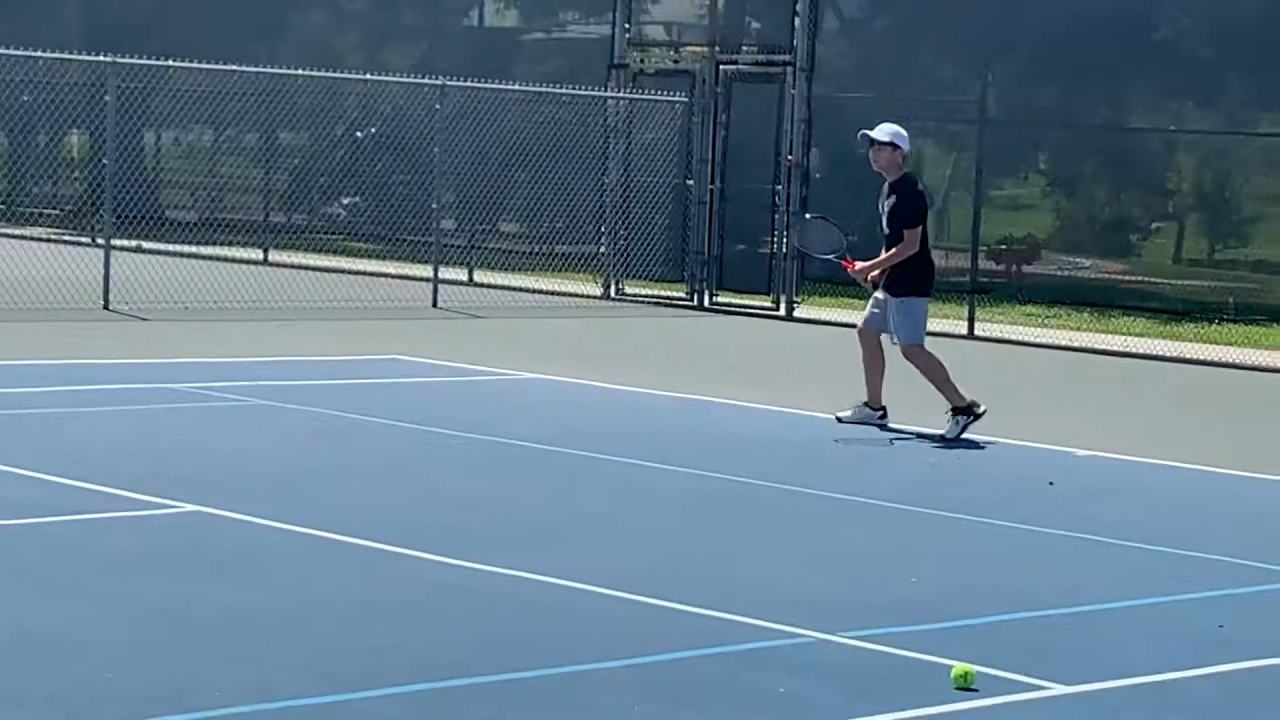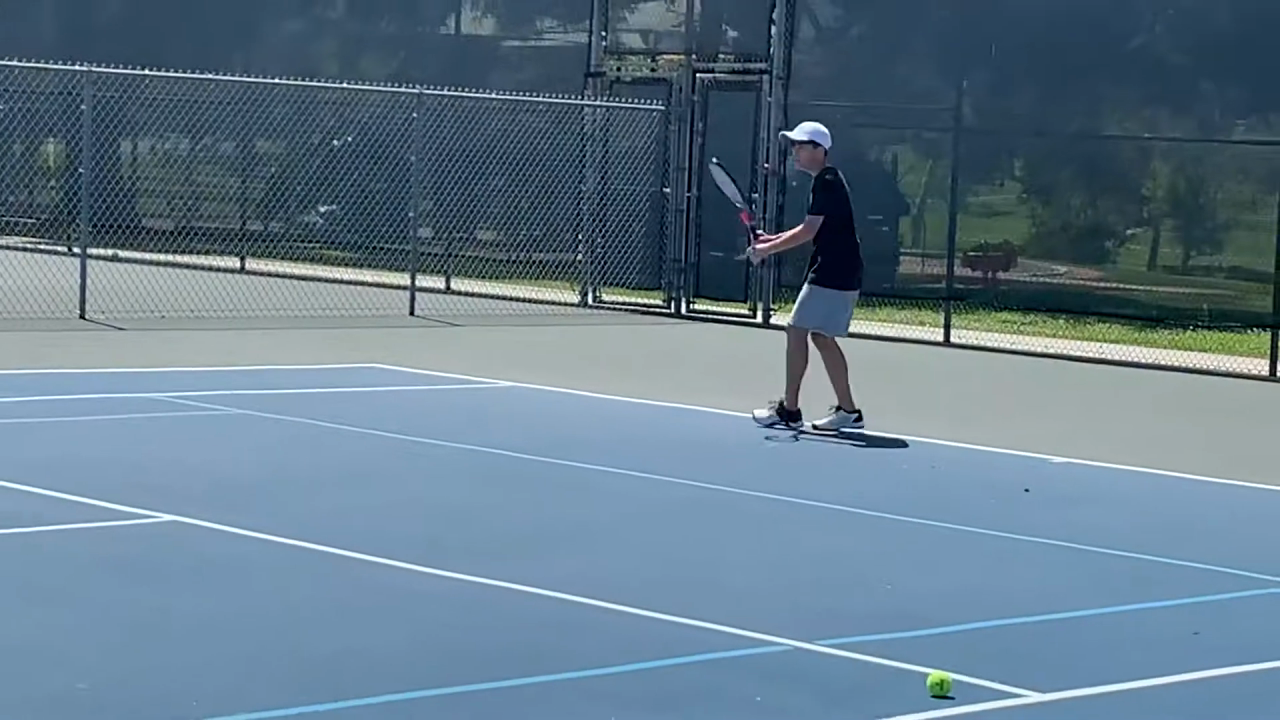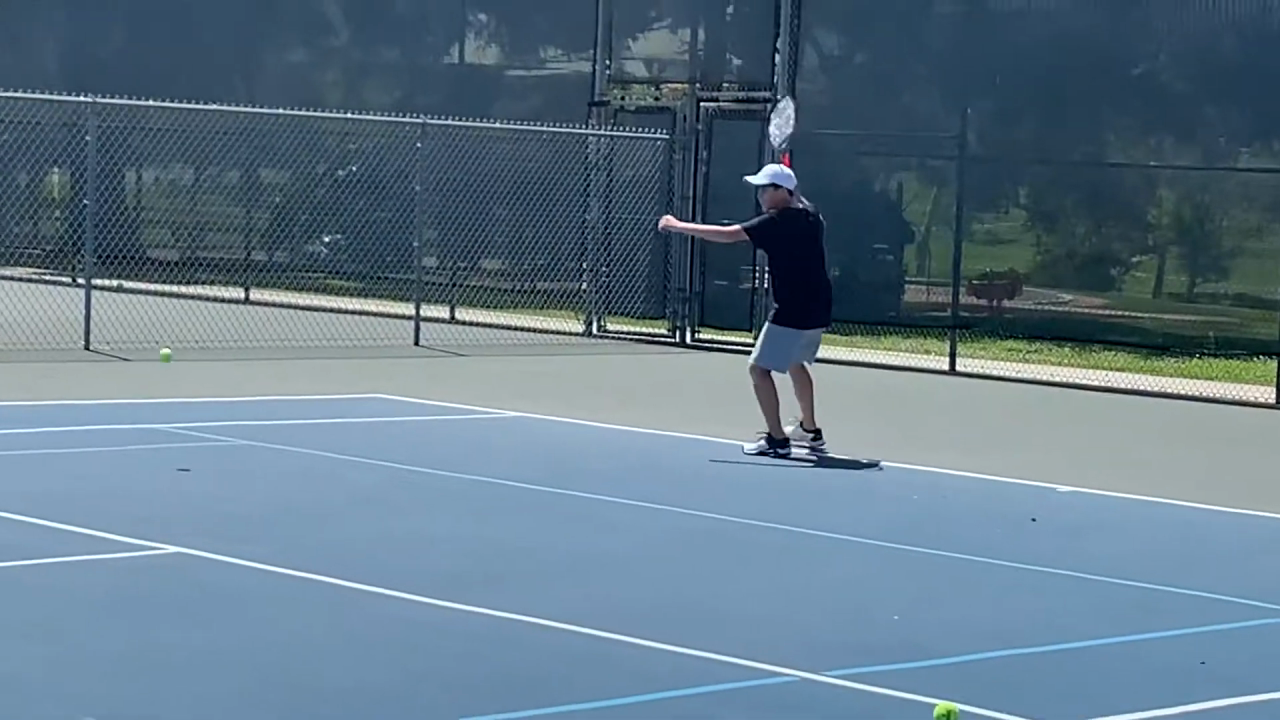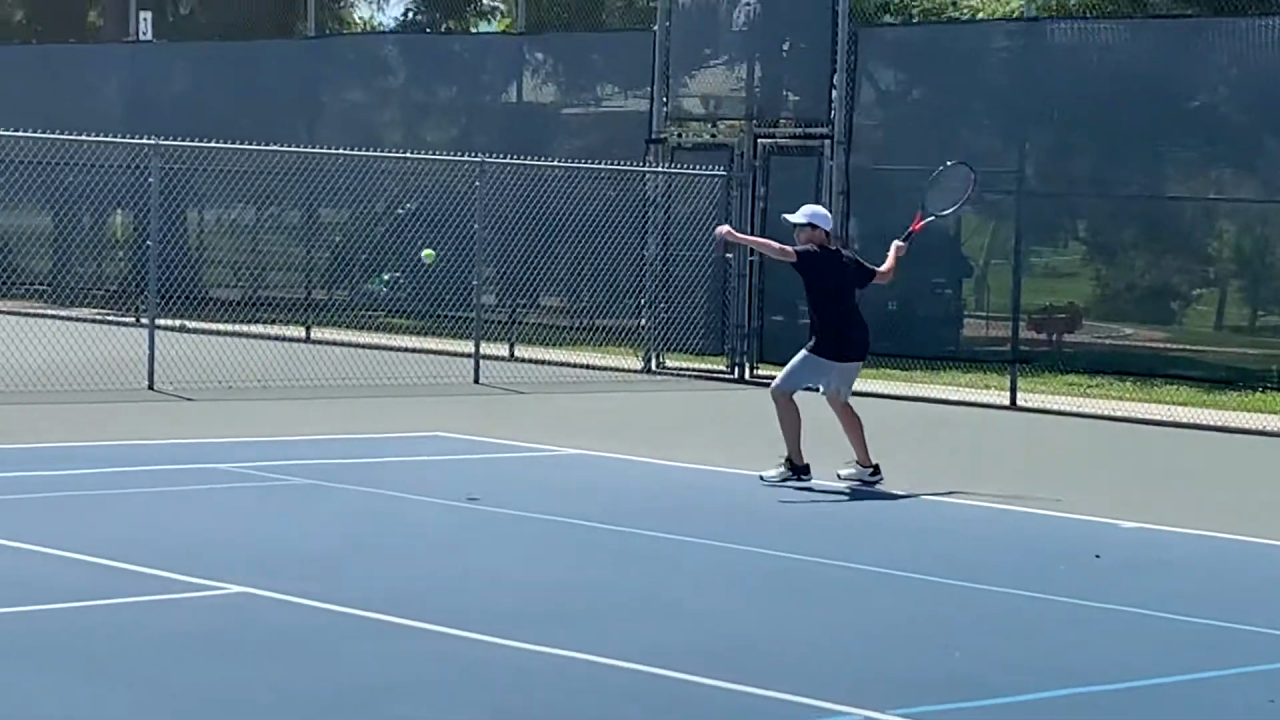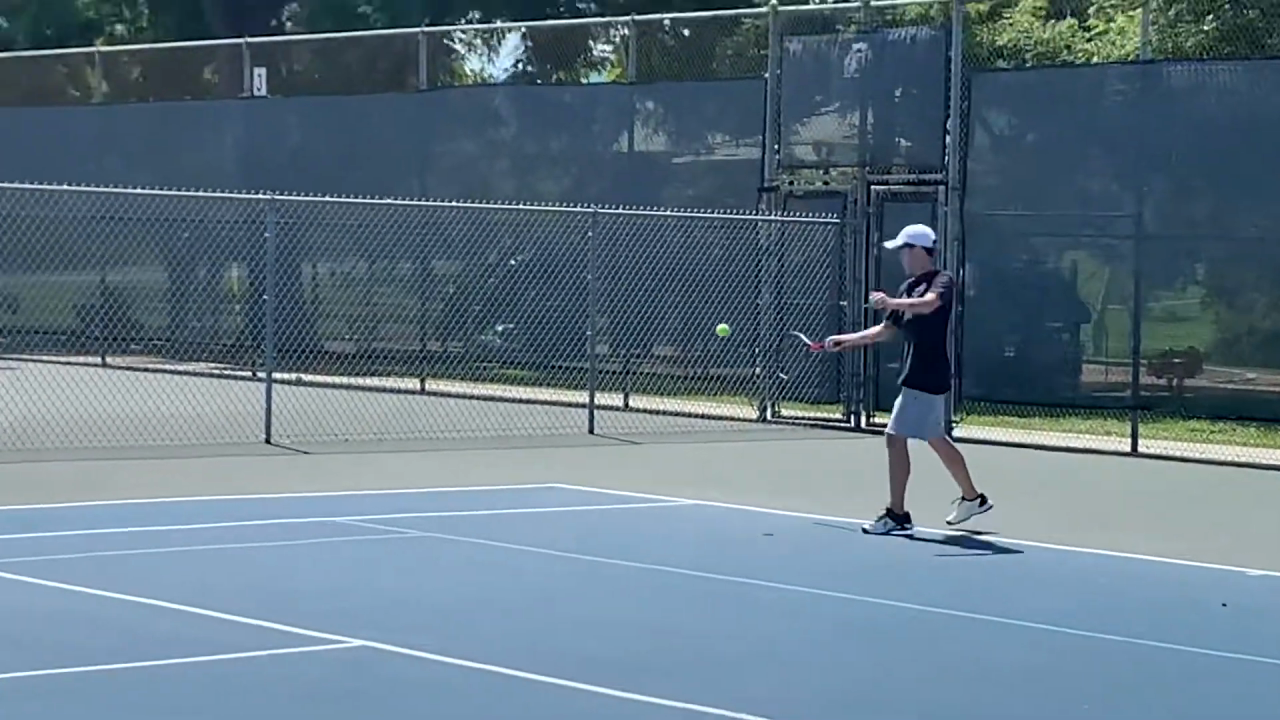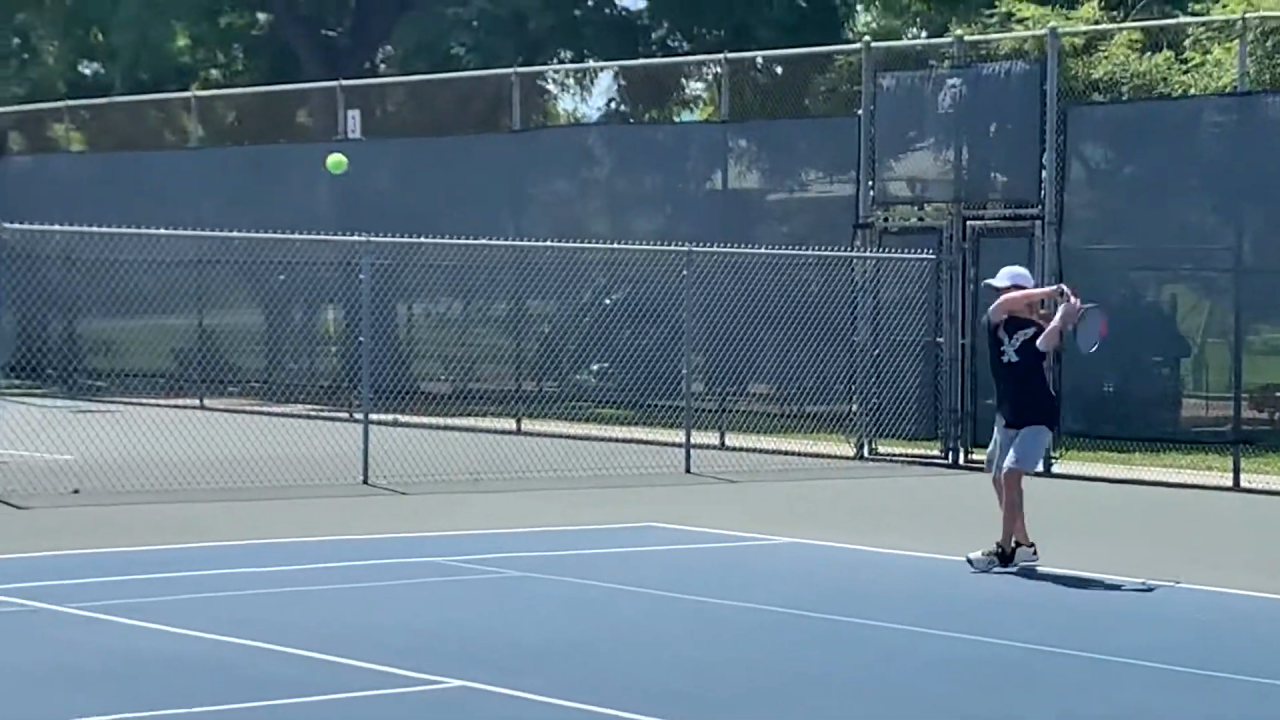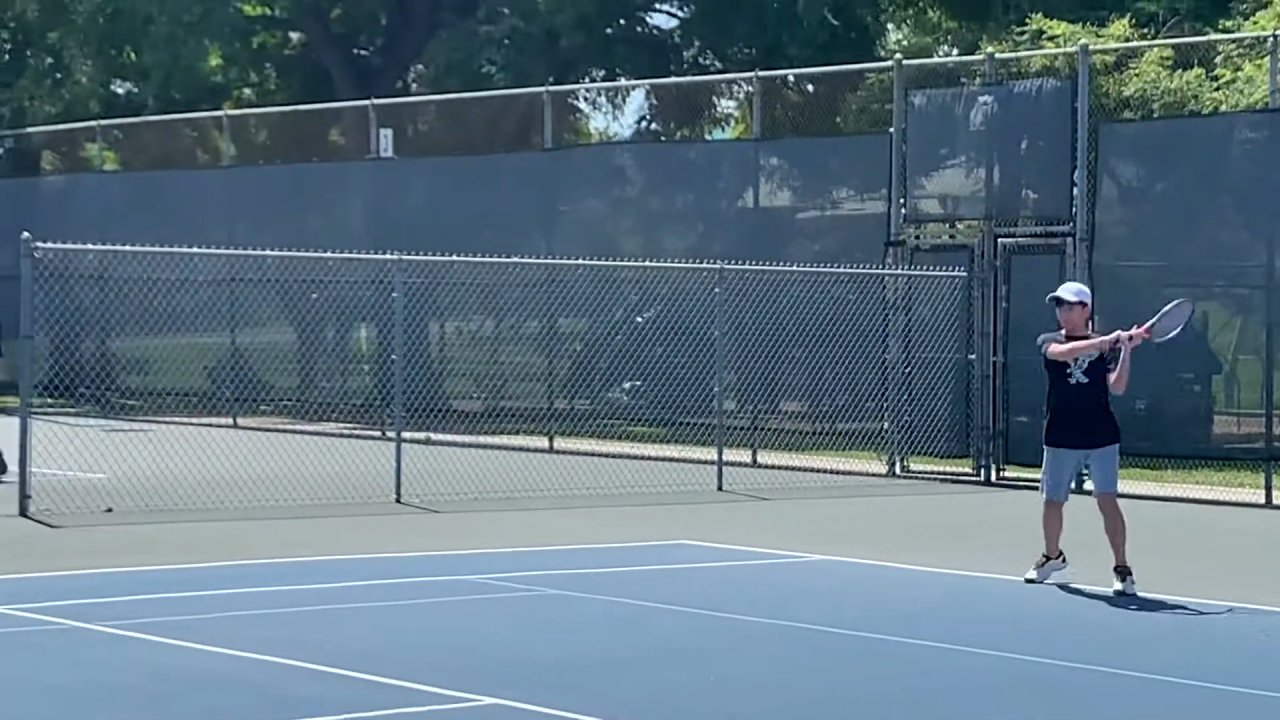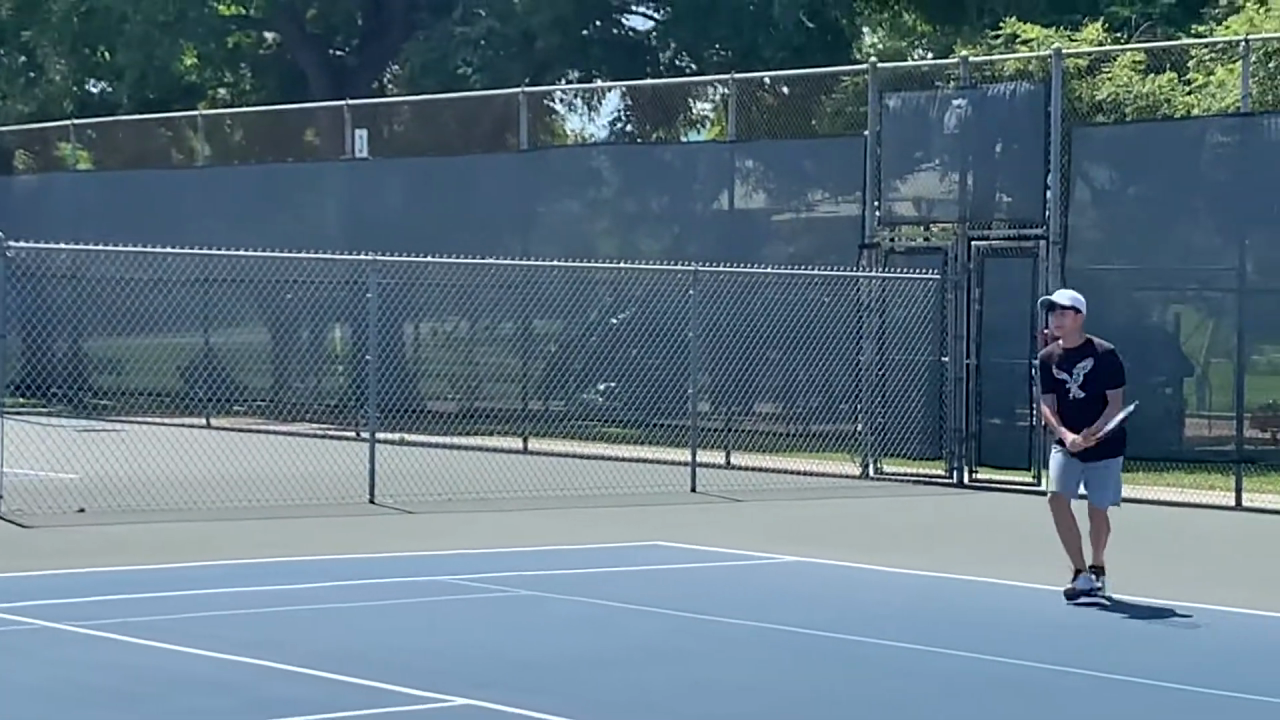
dt=0.3s
person 1, frame 1
left shoulder: (910, 191)
right shoulder: (887, 189)
left elbow: (911, 245)
left wrist: (872, 265)
right wrist: (878, 271)
left hip: (911, 283)
right hip: (893, 281)
left knee: (911, 349)
right knee: (867, 332)
left ankle: (964, 407)
right ankle: (874, 406)
person 1, frame 2
left shoulder: (825, 181)
right shoulder: (828, 179)
left elbow: (809, 231)
right elbow: (817, 222)
left wrist: (768, 248)
right wrist: (777, 238)
left hip: (831, 274)
right hip: (845, 274)
left knee: (797, 331)
right knee: (823, 337)
left ankle: (788, 410)
right ankle: (847, 410)
person 1, frame 3
left shoulder: (773, 221)
right shoulder: (809, 213)
left elbow: (726, 234)
left wrist: (677, 225)
right wrist: (795, 191)
left hip: (792, 312)
right hip: (820, 312)
left knee: (759, 369)
right knee: (795, 362)
left ankle: (776, 439)
right ankle: (809, 429)
person 1, frame 4
left shoulder: (813, 255)
right shoulder: (847, 259)
left elbow: (779, 251)
right elbow: (884, 275)
left wrist: (736, 236)
right wrist: (895, 251)
left hip: (828, 346)
right hip: (855, 347)
left knee: (781, 391)
right knee: (837, 400)
left ankle: (796, 464)
right ankle: (866, 466)
person 1, frame 5
left shoulder: (942, 280)
right shoulder: (909, 287)
left elbow: (927, 305)
right elbow: (886, 330)
left wrist: (893, 302)
right wrist: (849, 339)
left hip: (925, 377)
right hip: (926, 376)
left knee: (895, 438)
right knee: (936, 439)
left ankle: (897, 514)
right ankle: (972, 498)
person 1, frame 6
left shoulder: (1039, 327)
right shoulder: (992, 320)
left elbow: (1048, 345)
right elbow: (1004, 304)
left wrist: (1065, 312)
right wrist: (1051, 291)
left hip: (1038, 417)
right hip: (1008, 416)
left knee: (1012, 475)
right knee: (999, 479)
left ankle: (1003, 551)
right ankle: (1023, 545)
person 1, frame 7
left shoulder: (1105, 347)
right shoulder: (1048, 343)
left elbow: (1117, 388)
right elbow: (1063, 352)
left wrist: (1127, 348)
right wrist: (1106, 339)
left hip: (1102, 436)
right hip: (1061, 437)
left knee: (1107, 500)
right knee: (1052, 502)
left ankle: (1122, 570)
right ankle: (1052, 556)
person 1, frame 8
left shoulder: (1105, 353)
right shoulder: (1046, 358)
left elbow: (1115, 403)
right elbow: (1046, 406)
left wrist: (1092, 434)
right wrist: (1066, 436)
left hip: (1105, 445)
right hip: (1066, 443)
left knee: (1097, 511)
right knee: (1058, 499)
left ankle: (1096, 568)
right ankle: (1081, 573)
